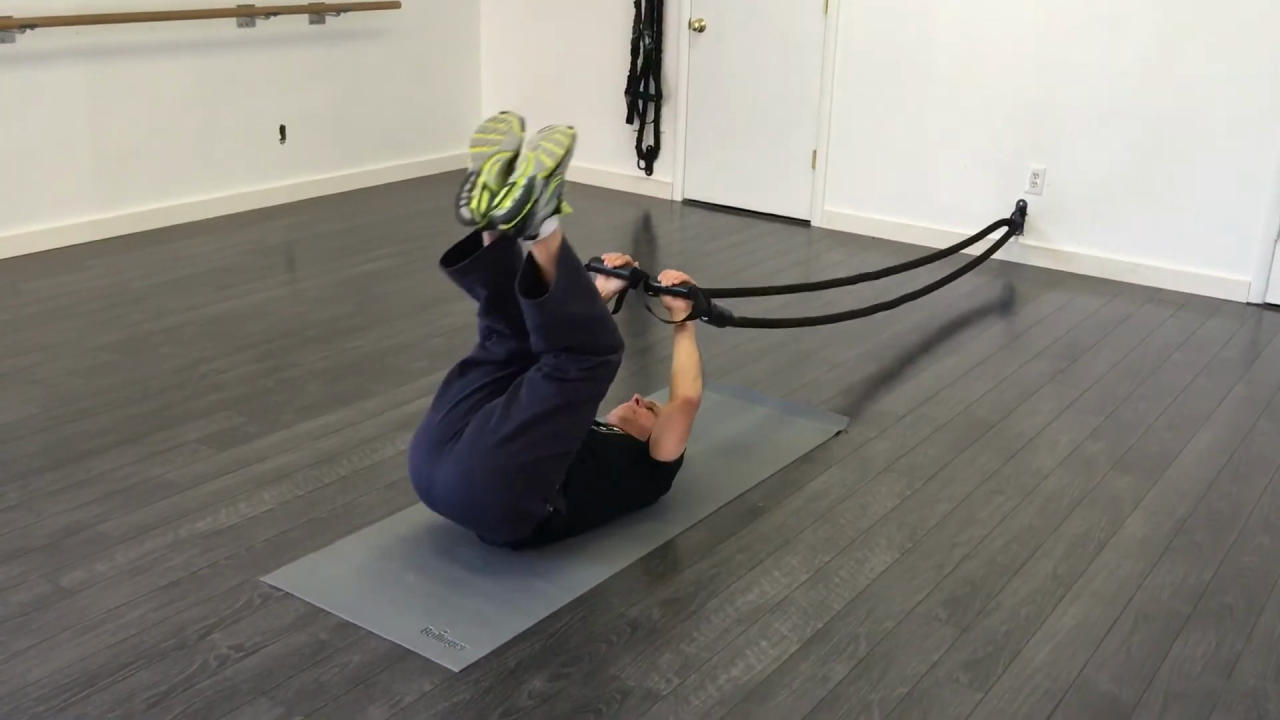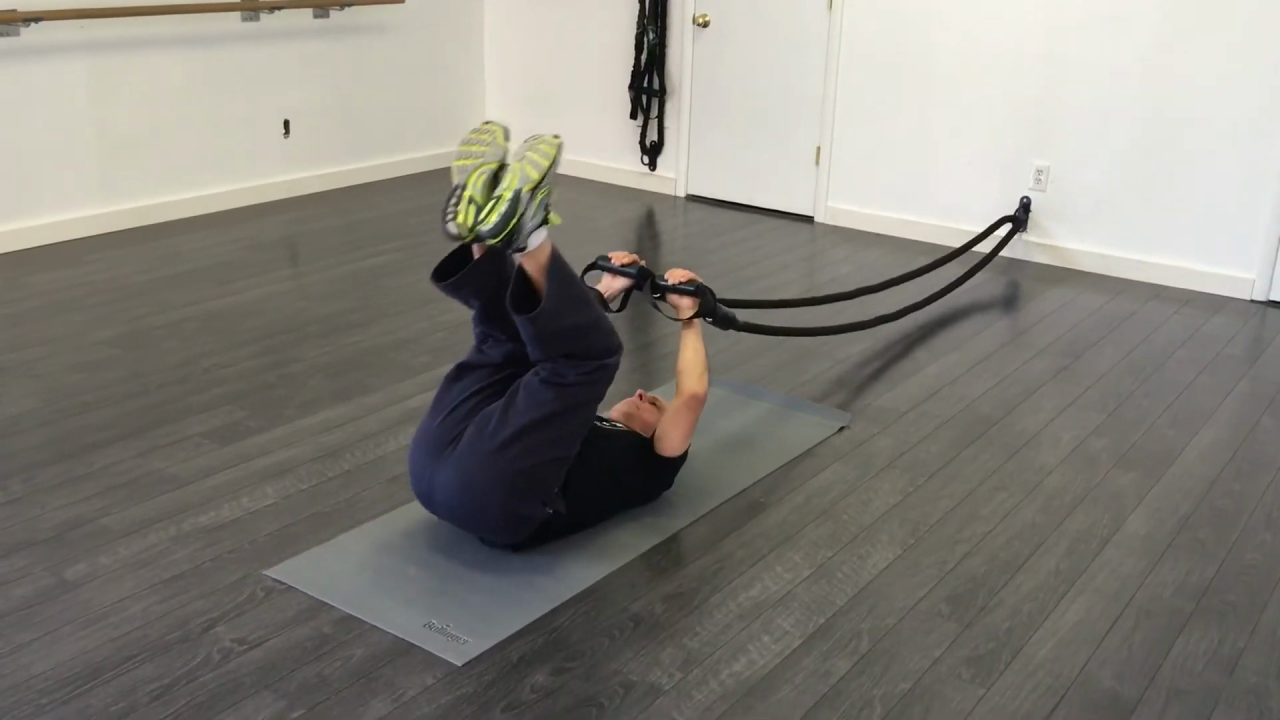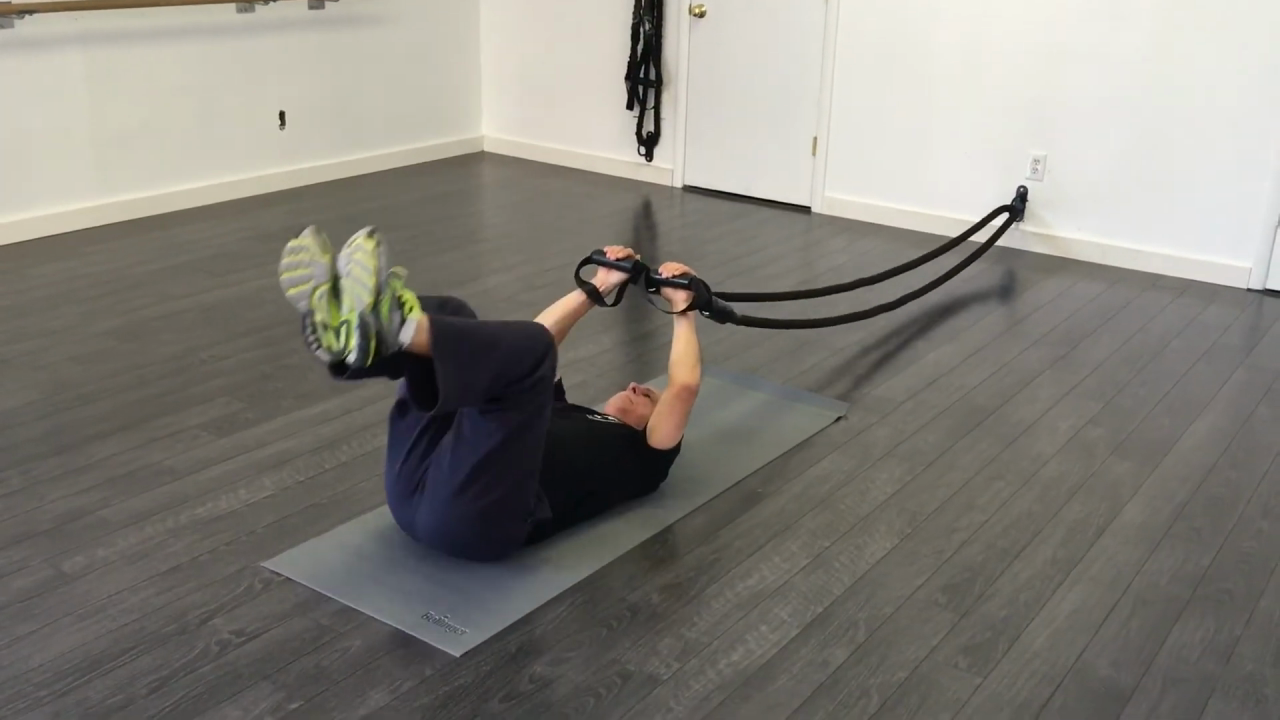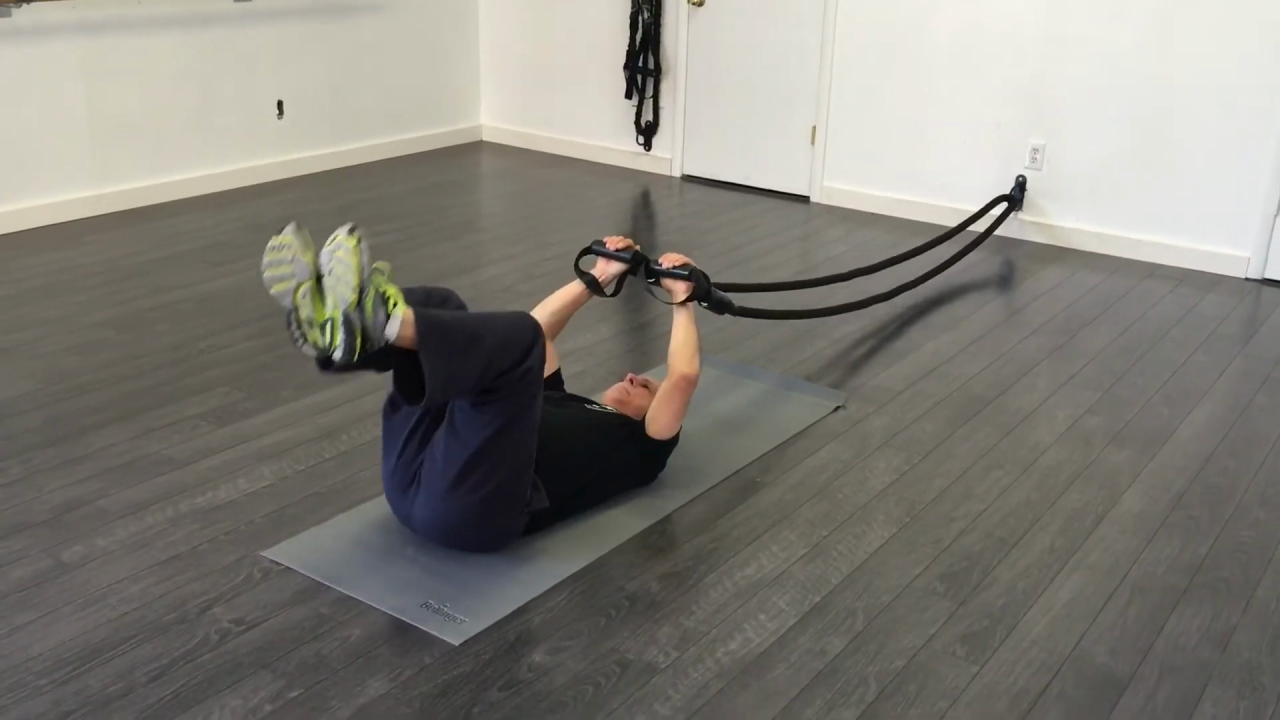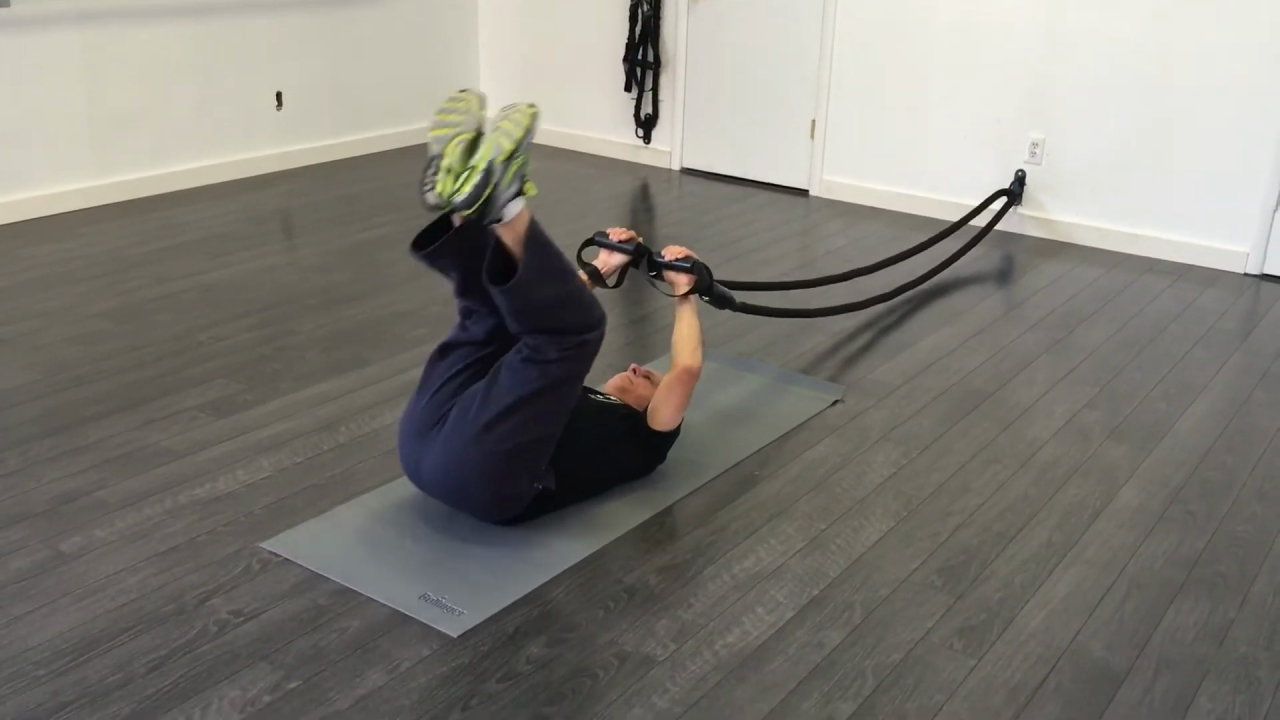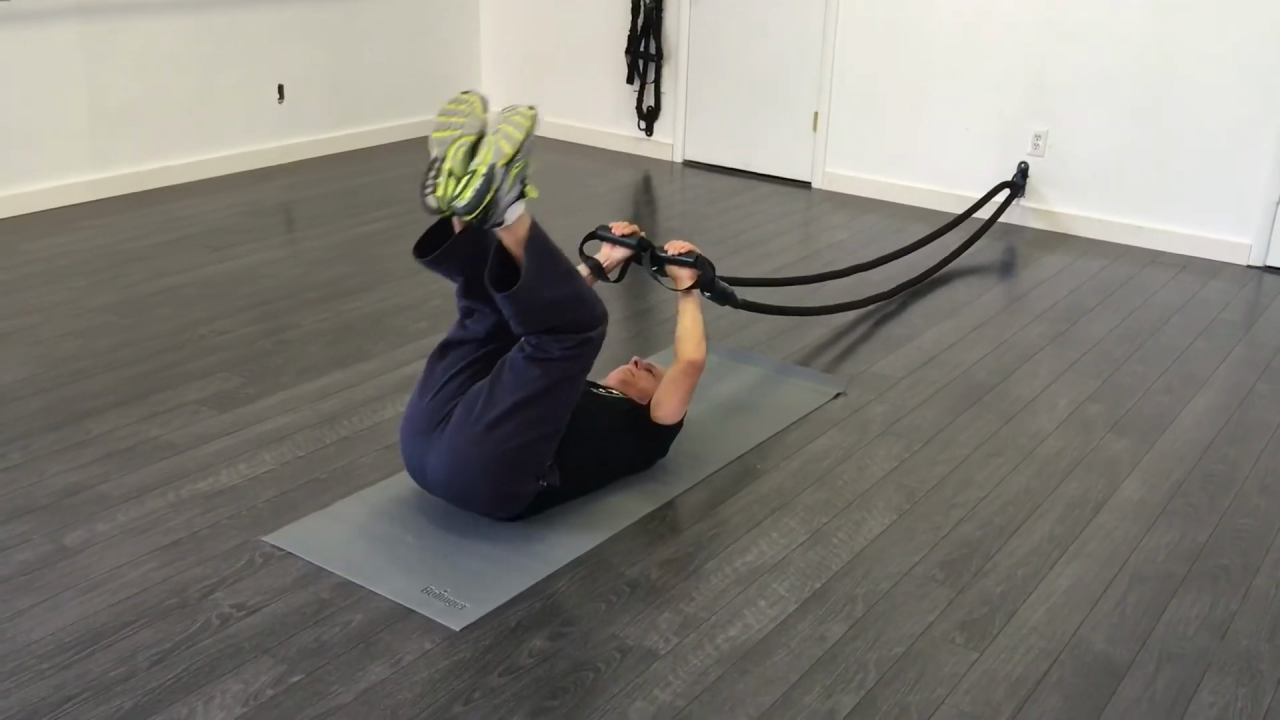
dt=0.5s
person 1, frame 1
left shoulder: (644, 469)
right shoulder: (575, 428)
left elbow: (686, 399)
right elbow: (558, 328)
left wrist: (682, 323)
right wrist: (597, 294)
left hip: (497, 490)
right hip: (439, 461)
left knee: (591, 346)
right knee: (518, 329)
left ankle: (537, 224)
right ankle: (498, 226)
person 1, frame 2
left shoulder: (648, 466)
right shoulder: (584, 424)
left elbow: (692, 395)
right elbow: (560, 324)
left wrist: (689, 319)
right wrist: (600, 294)
left hip: (497, 495)
right hip: (437, 463)
left knee: (592, 346)
right knee: (514, 327)
left ankle: (526, 232)
right ankle: (488, 233)
person 1, frame 3
left shoulder: (642, 458)
right shoulder: (561, 415)
left elbow: (685, 386)
left wrist: (682, 310)
right wrist: (595, 289)
left hip: (477, 516)
right hip: (417, 486)
left knee: (526, 349)
right knee: (447, 319)
left ankle: (392, 324)
right ankle: (352, 329)
person 1, frame 4
left shoulder: (641, 447)
right shoulder: (562, 403)
left elbow: (683, 378)
right elbow: (542, 326)
left wrist: (681, 302)
right wrist: (597, 280)
left hip: (472, 511)
right hip: (415, 481)
left knee: (516, 337)
right knee: (438, 308)
left ankle: (375, 321)
right ankle: (343, 329)
person 1, frame 5
left shoulder: (641, 438)
right shoulder: (571, 398)
left elbow: (687, 370)
right elbow: (547, 307)
left wrist: (684, 295)
right wrist: (598, 270)
left hip: (485, 470)
right hip: (428, 440)
left knee: (575, 321)
right knee: (498, 300)
left ankle: (502, 206)
right ankle: (464, 204)
person 1, frame 6
left shoulder: (644, 431)
right shoulder: (579, 391)
left elbow: (690, 362)
right elbow: (551, 293)
left wrist: (686, 288)
right wrist: (599, 264)
left hip: (488, 471)
right hip: (429, 438)
left knee: (577, 316)
right knee: (501, 297)
left ankle: (504, 206)
right ankle: (468, 209)
